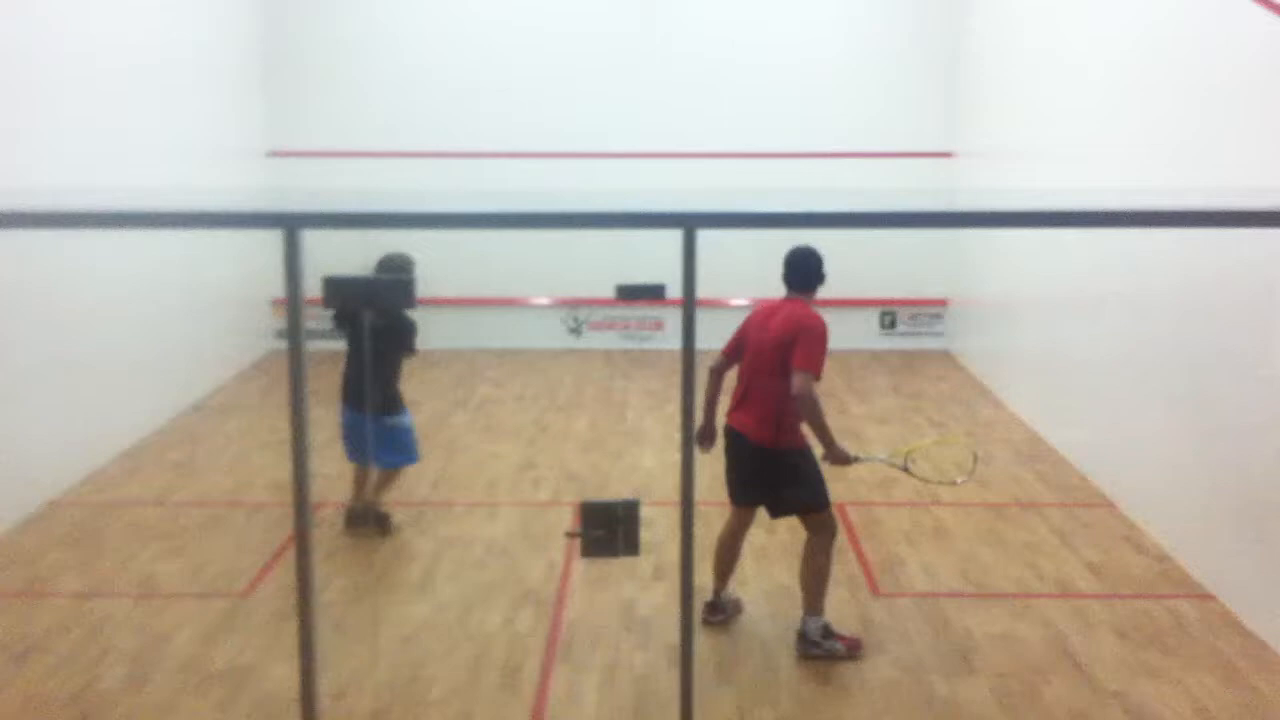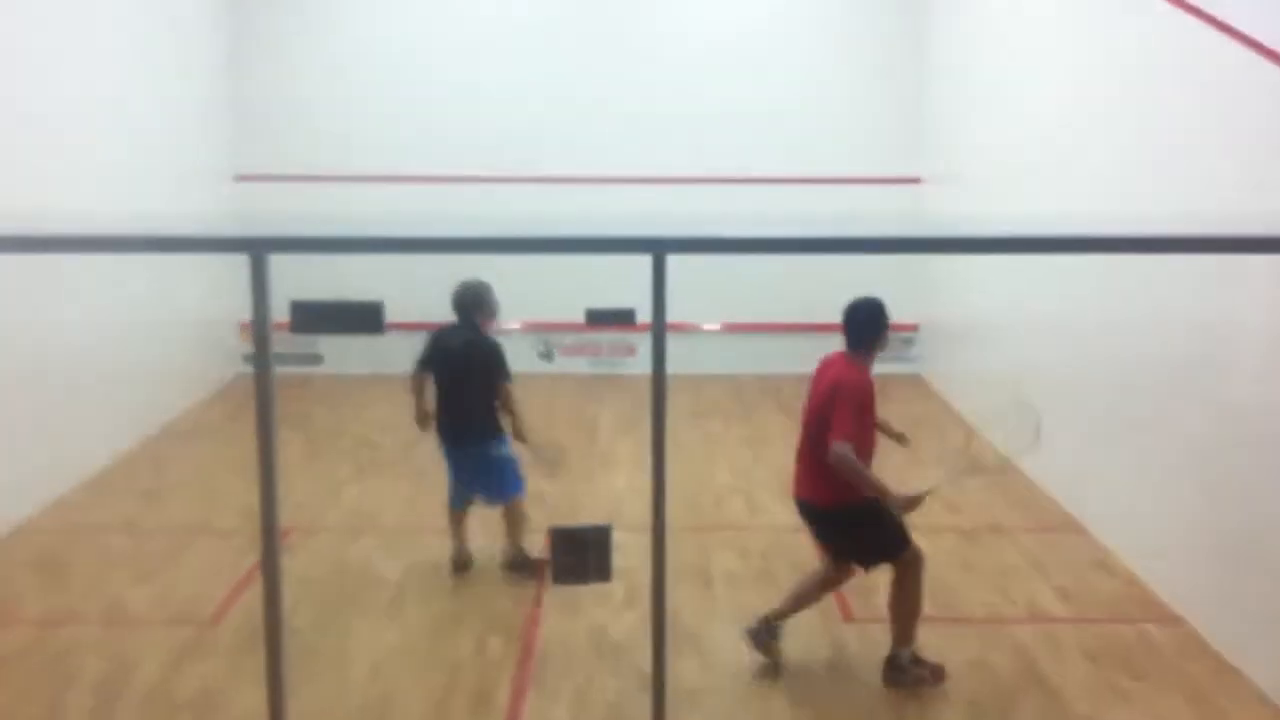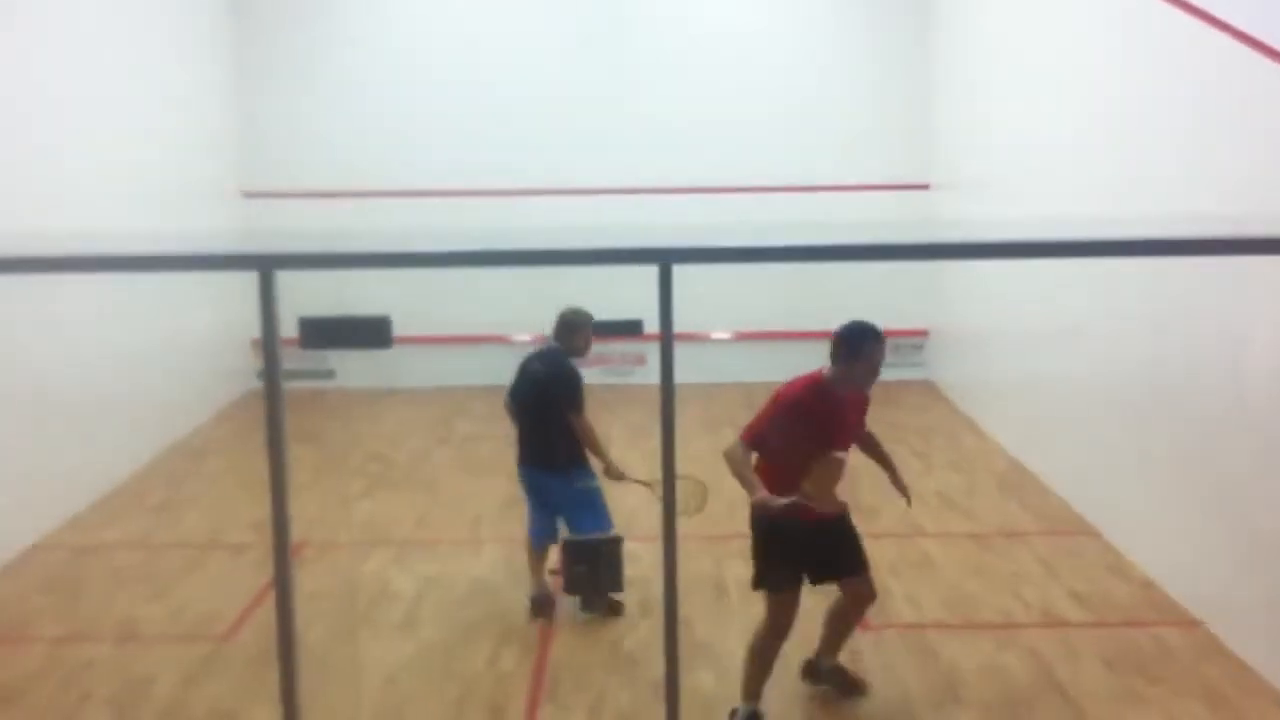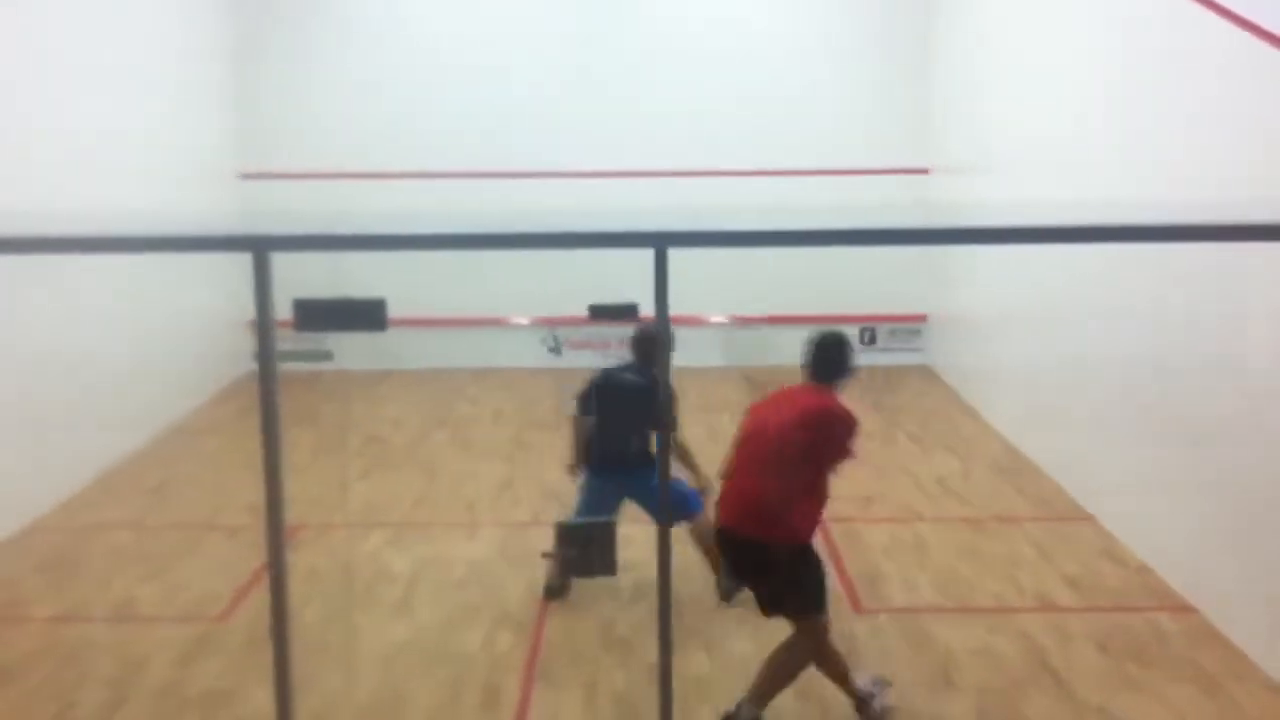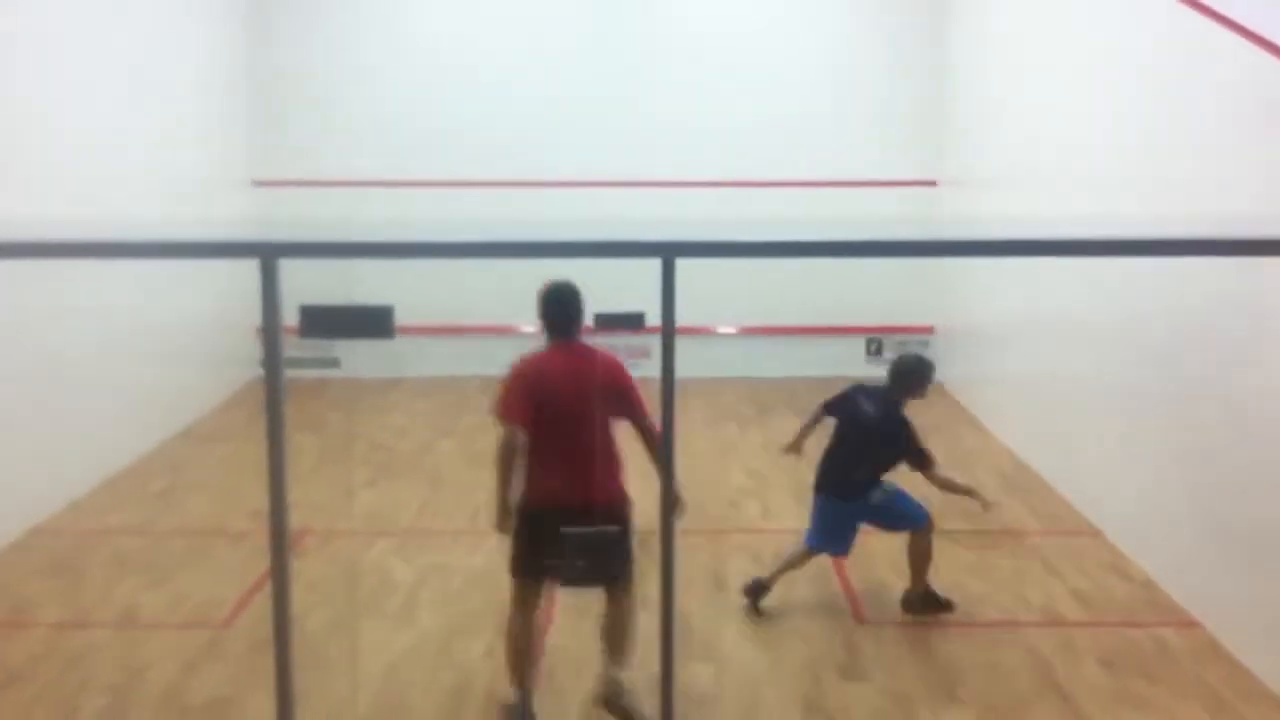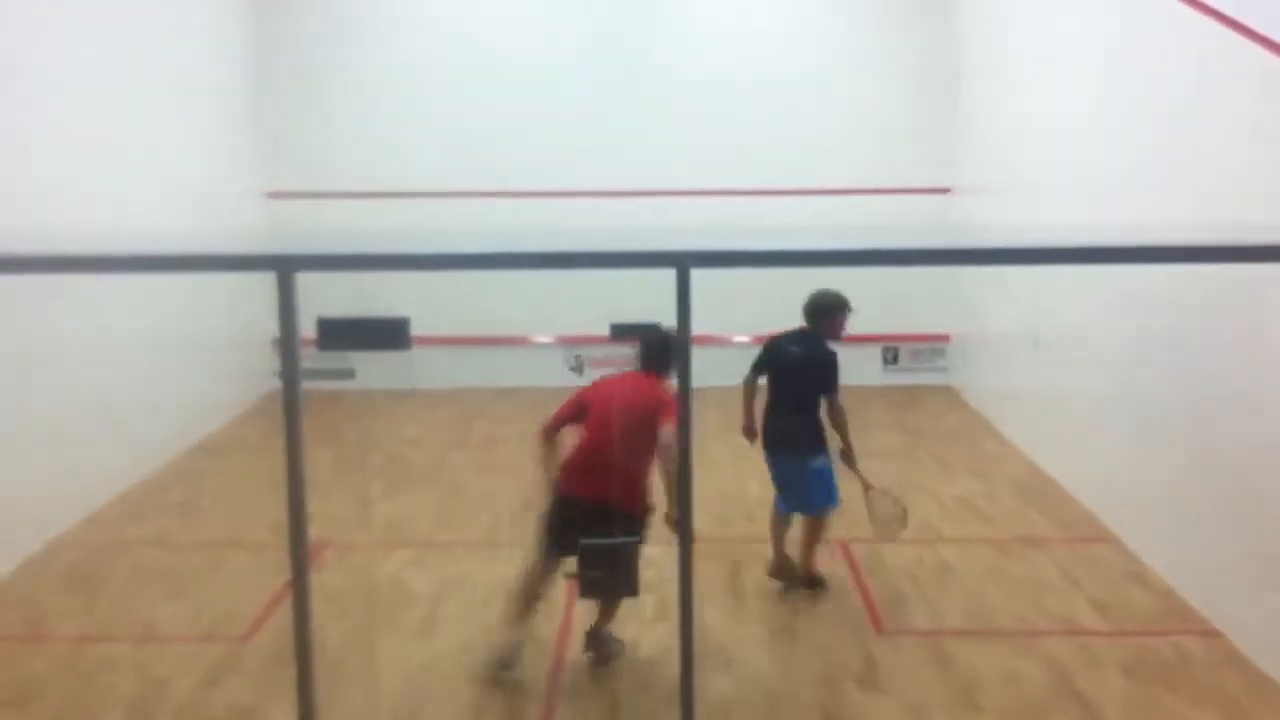
dt=0.7s
person 1, frame 1
left shoulder: (760, 314)
right shoulder: (811, 324)
left elbow: (717, 368)
right elbow: (802, 390)
left wrist: (708, 420)
right wrist: (830, 445)
left hip: (740, 433)
right hip: (778, 442)
left knee: (740, 518)
right knee: (822, 528)
left ankle: (717, 601)
right ankle: (813, 631)
person 1, frame 2
left shoulder: (832, 364)
right shoulder: (856, 384)
right elbow: (840, 454)
left wrist: (881, 426)
right wrist: (889, 496)
left hip: (811, 492)
right hip: (840, 499)
left knee: (839, 568)
right knee: (909, 563)
left ankle: (768, 625)
right ankle: (902, 661)
person 1, frame 3
left shoulder: (857, 395)
right shoulder: (795, 398)
right elbow: (736, 448)
left wrist: (890, 469)
right wrist: (756, 492)
left hip: (825, 510)
right hip: (779, 515)
left knee: (861, 592)
right knee: (780, 618)
left ankle: (821, 663)
person 1, frame 4
left shoulder: (768, 404)
right shoulder: (837, 417)
left elbow: (730, 470)
left hip: (731, 527)
right hip: (771, 535)
left knee: (809, 622)
right knee: (813, 630)
person 1, frame 5
left shoulder: (527, 371)
right shoulder: (611, 368)
left elbow: (512, 443)
right elbow: (649, 431)
left wrist: (503, 501)
right wrist: (671, 487)
left hip: (544, 500)
right hip: (604, 498)
left knee: (524, 601)
right knee: (619, 592)
right ankle: (612, 680)
person 1, frame 6
left shoulder: (600, 386)
right shoulder: (665, 400)
left elbow: (549, 430)
right elbow: (666, 445)
left wrist: (551, 473)
right wrist: (674, 504)
left hip: (574, 488)
right hip: (622, 500)
left knee: (545, 564)
right knee: (622, 571)
left ankle: (514, 639)
right ankle: (599, 637)
person 2, frame 1
left shoulder: (355, 306)
right shoulder: (403, 323)
left elbow: (339, 322)
left hip: (353, 396)
right hip: (383, 401)
left knee: (363, 455)
right knee: (401, 458)
left ankle: (358, 506)
right ankle: (369, 504)
person 2, frame 2
left shoulder: (440, 338)
right shoulder: (488, 347)
left elbow: (418, 376)
right elbow: (503, 393)
left wrist: (422, 408)
right wrist: (517, 422)
left hip: (451, 432)
right hip: (484, 432)
left knee: (460, 491)
right knee: (512, 492)
left ankle: (460, 552)
right ankle: (516, 554)
person 2, frame 3
left shoulder: (530, 362)
right shoulder: (566, 373)
left elbow: (511, 406)
right elbow: (579, 424)
right wrist: (607, 461)
left hip: (530, 462)
right hip: (564, 464)
left knee: (540, 527)
right knee: (594, 528)
left ankle: (539, 591)
right ankle: (595, 595)
person 2, frame 4
left shoulder: (605, 378)
right shoulder: (658, 389)
left elbow: (580, 419)
right elbow: (672, 440)
left wrist: (578, 457)
right wrist: (698, 475)
left hip: (600, 467)
right hip: (639, 469)
left knee: (581, 524)
right knee: (696, 511)
left ankle: (555, 579)
right ankle: (726, 579)
person 2, frame 5
left shoulder: (860, 392)
right shoulder: (898, 427)
left elbow: (821, 411)
right elbow: (933, 476)
left wrist: (799, 439)
right wrist: (973, 493)
left hip: (827, 484)
right hip: (859, 491)
left knee: (815, 546)
right knee: (922, 525)
left ankle: (765, 583)
right ankle: (918, 595)
person 2, frame 6
left shoulder: (778, 343)
right shoulder: (825, 356)
left elbow: (750, 380)
right elbow: (833, 407)
left wrist: (748, 419)
right wrist: (847, 445)
left hip: (774, 436)
right hip: (806, 442)
left knee: (785, 500)
right knee: (819, 506)
left ankle: (779, 560)
right ankle: (805, 570)
